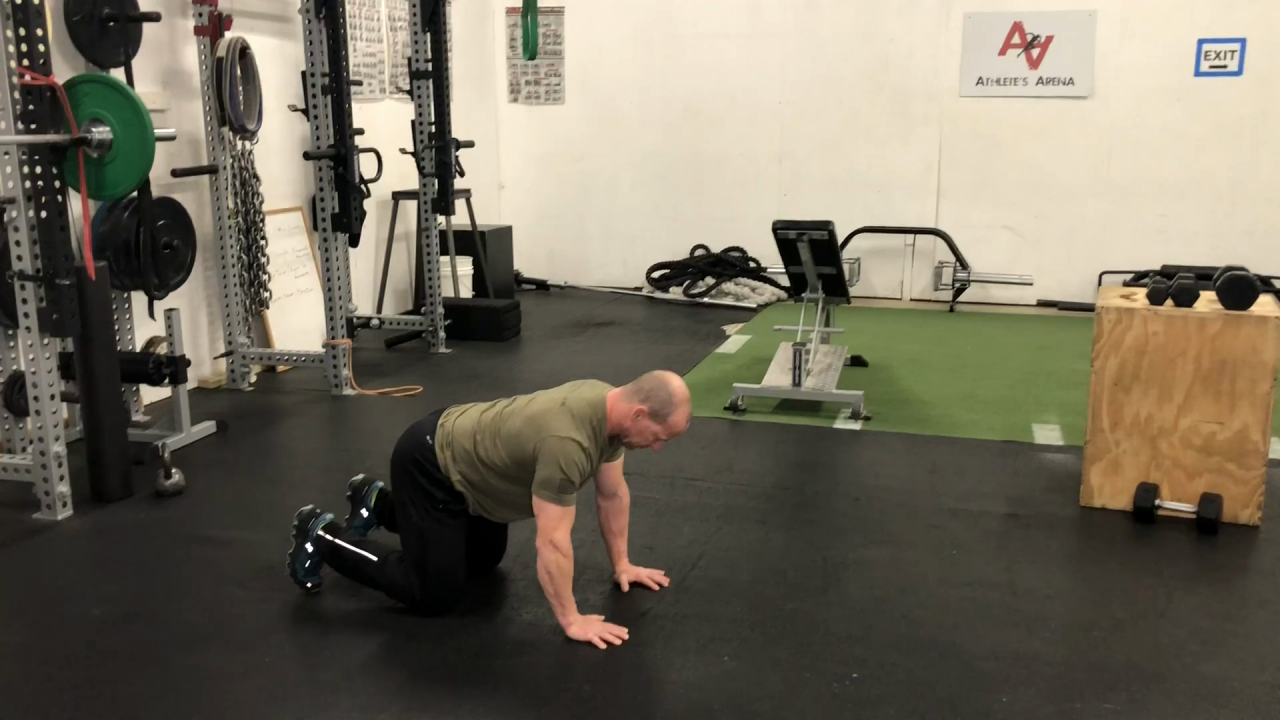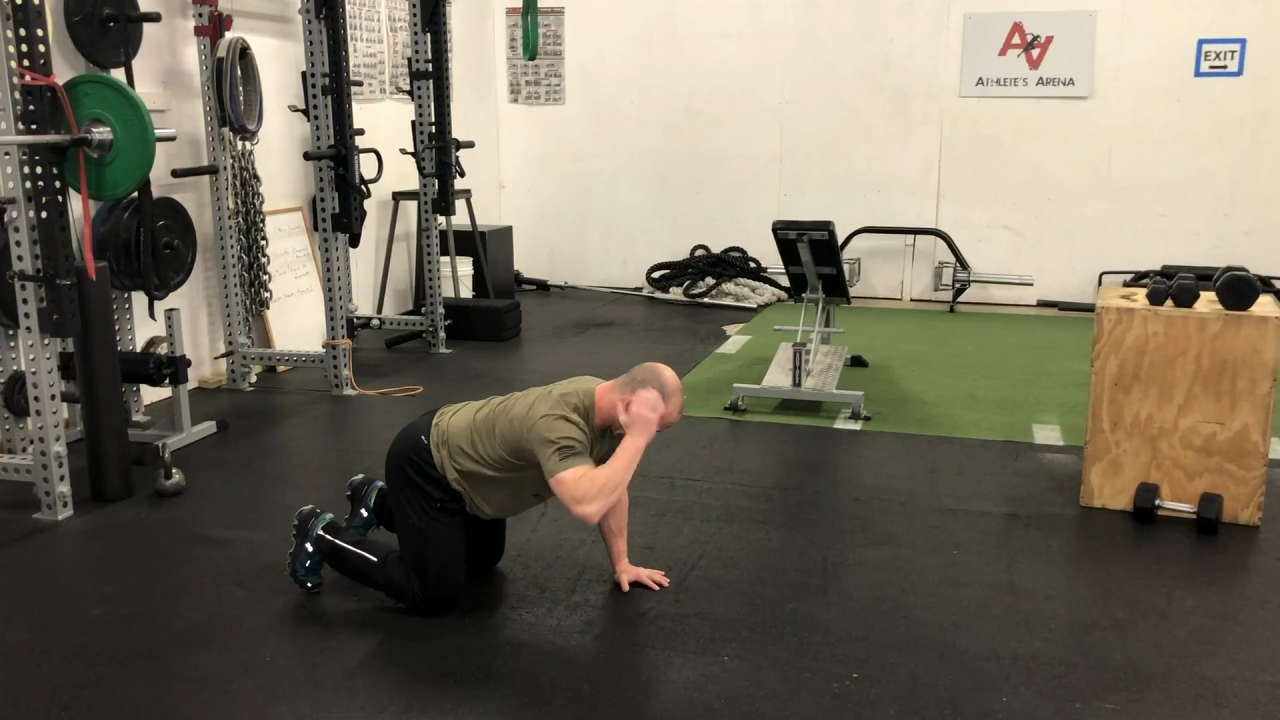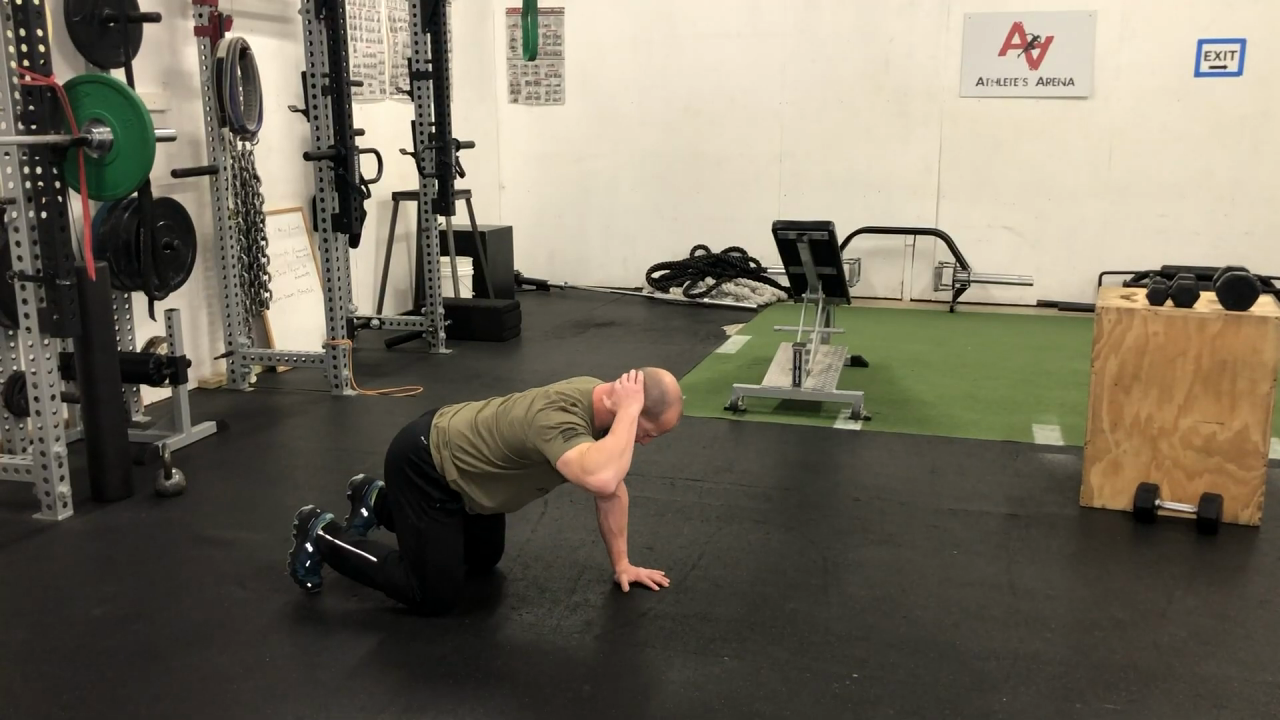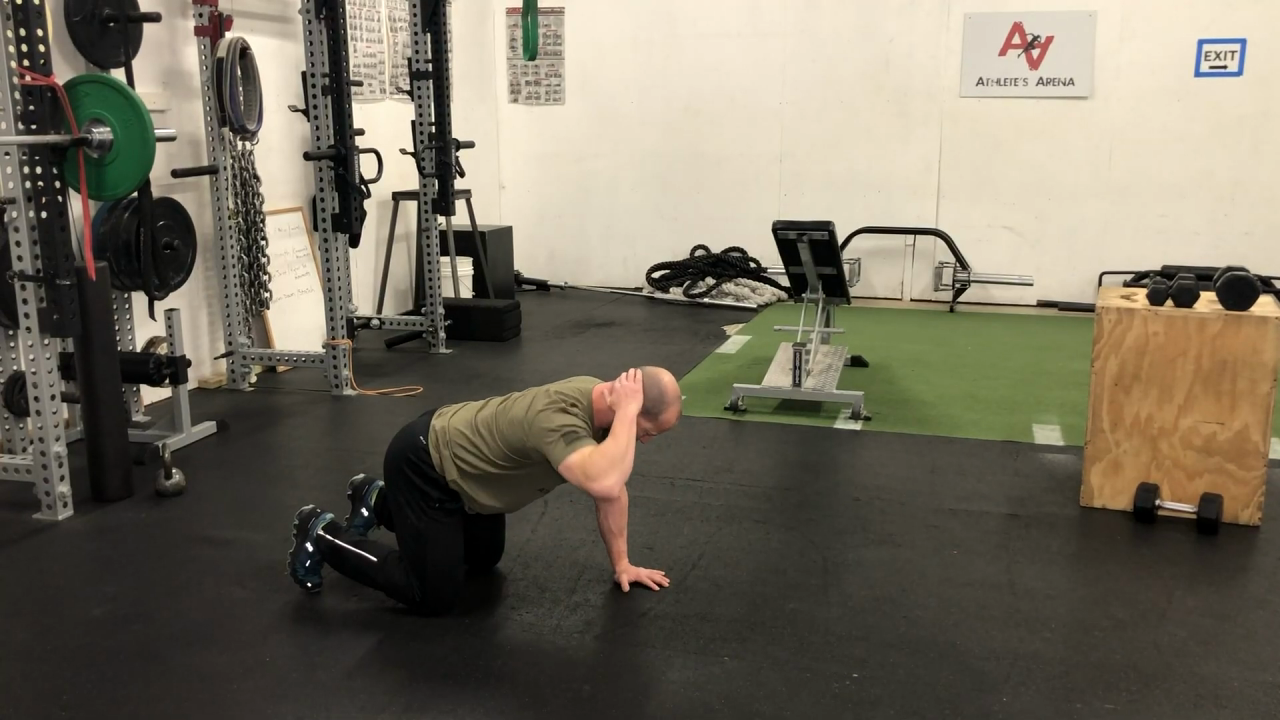
dt=0.5s
person 1, frame 1
left shoulder: (609, 408)
right shoulder: (567, 440)
left elbow: (612, 494)
right elbow: (552, 541)
left wrist: (622, 564)
right wrist: (571, 620)
left hip: (467, 456)
right hip: (429, 463)
left knee: (484, 560)
right knee: (436, 595)
left ankle: (378, 502)
right ankle: (324, 538)
person 1, frame 2
left shoulder: (605, 406)
right shoulder: (559, 423)
left elbow: (607, 491)
right elbow: (589, 506)
left wrist: (621, 563)
right wrist: (637, 437)
left hip: (460, 455)
right hip: (426, 463)
left knee: (483, 559)
right knee: (434, 595)
left ankle: (378, 501)
right ankle: (323, 537)
person 1, frame 3
left shoulder: (600, 402)
right shoulder: (559, 417)
left elbow: (612, 490)
right elbow: (601, 478)
left wrist: (621, 563)
right wrist: (627, 412)
left hip: (459, 452)
right hip: (424, 461)
left knee: (483, 559)
right knee: (434, 594)
left ankle: (377, 500)
right ankle: (323, 537)
person 1, frame 4
left shoulder: (601, 403)
right shoulder: (559, 417)
left elbow: (612, 490)
right elbow: (604, 484)
left wrist: (622, 563)
right wrist: (627, 411)
left hip: (458, 452)
right hip: (423, 462)
left knee: (484, 559)
right knee: (434, 595)
left ankle: (379, 500)
right ankle: (324, 537)
